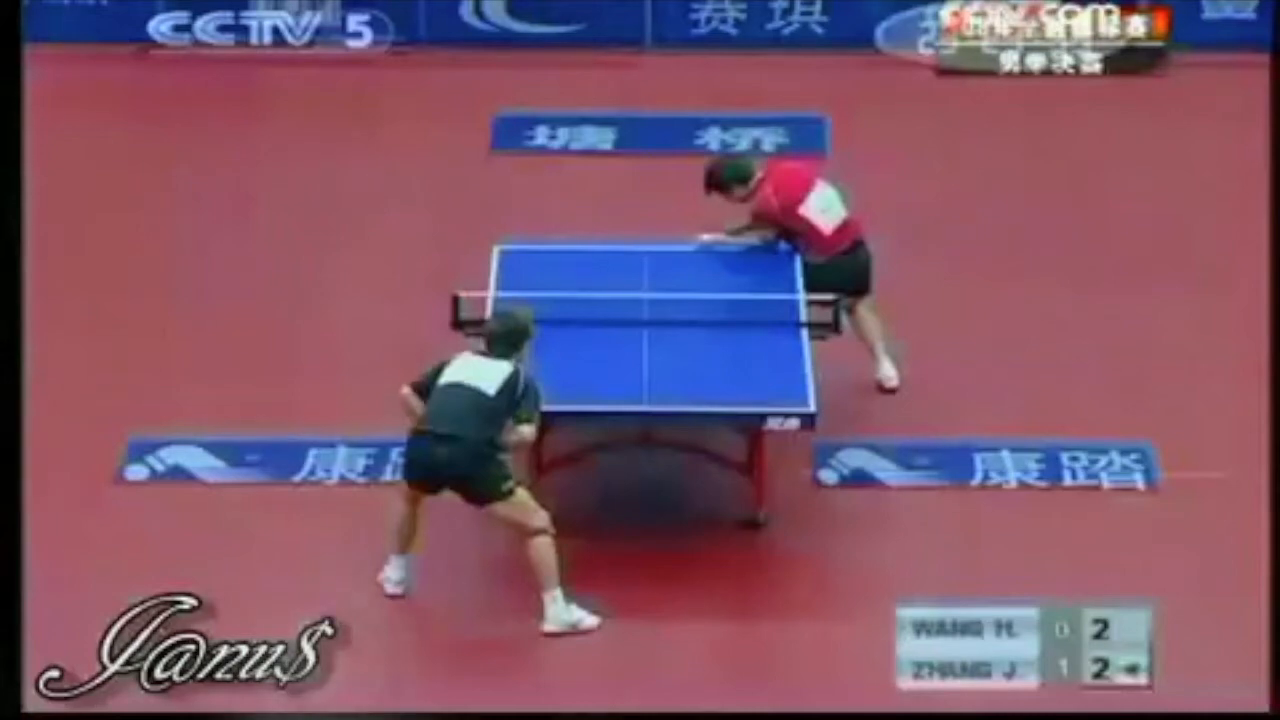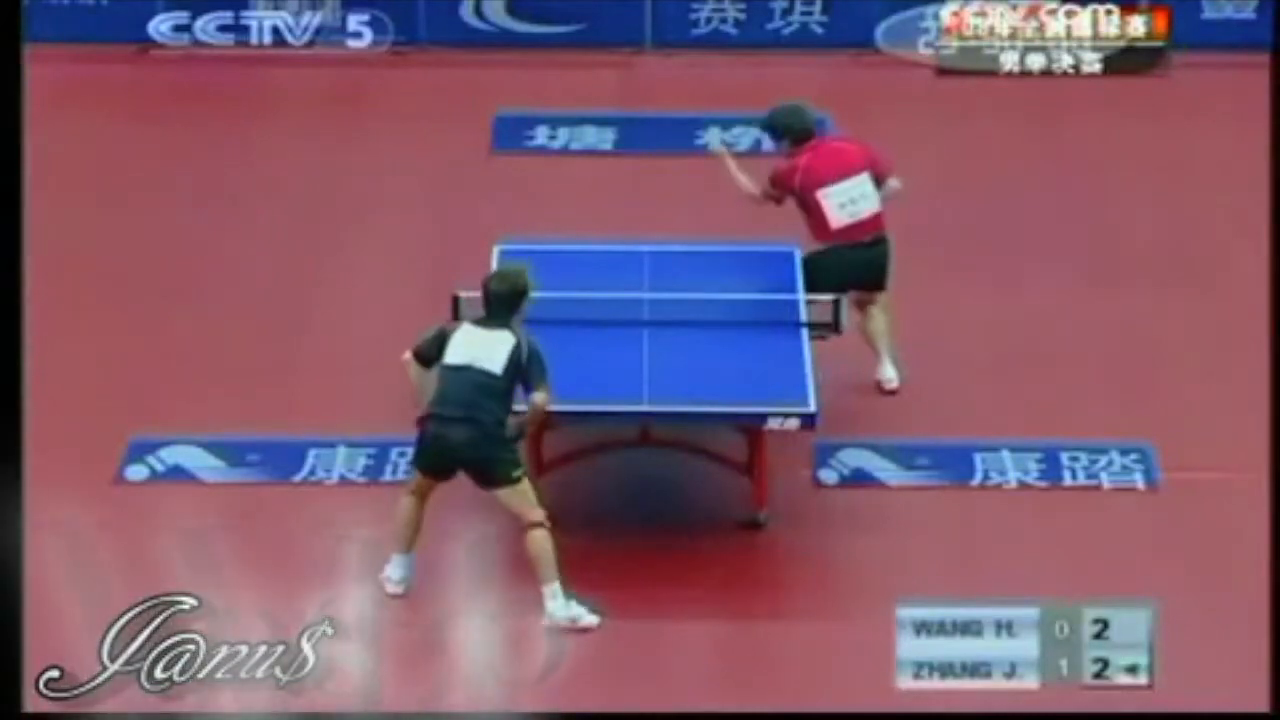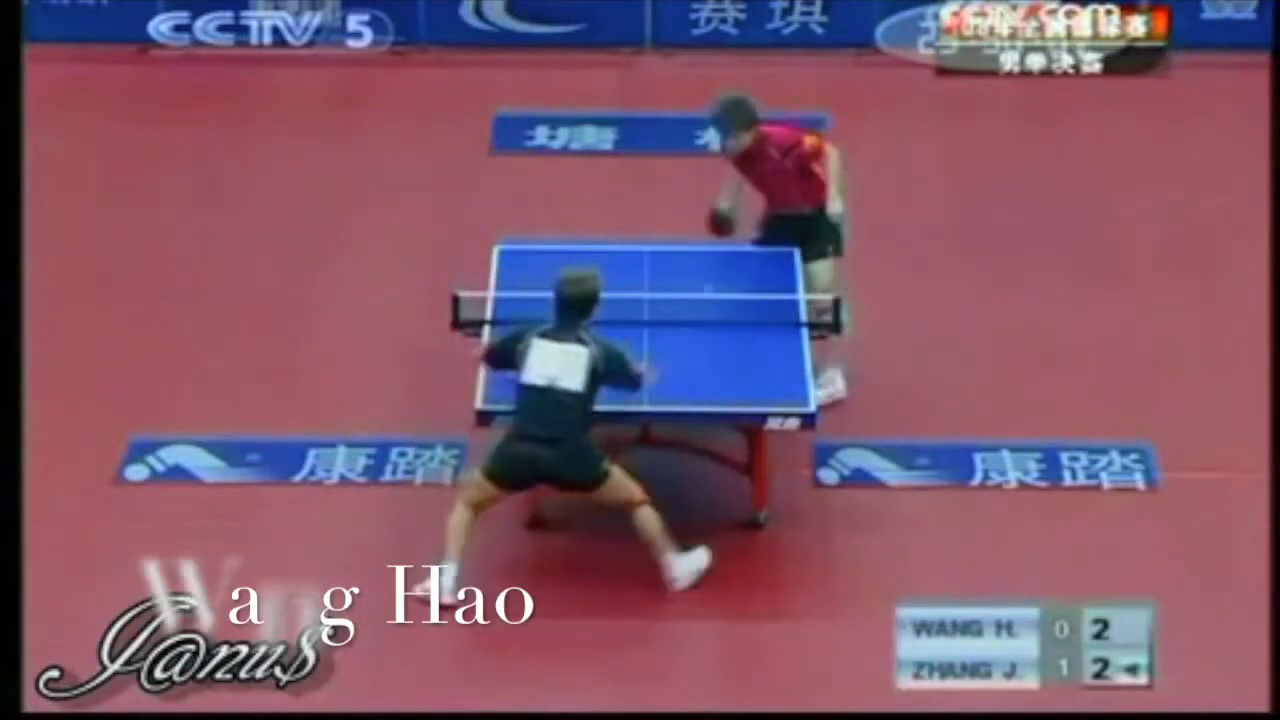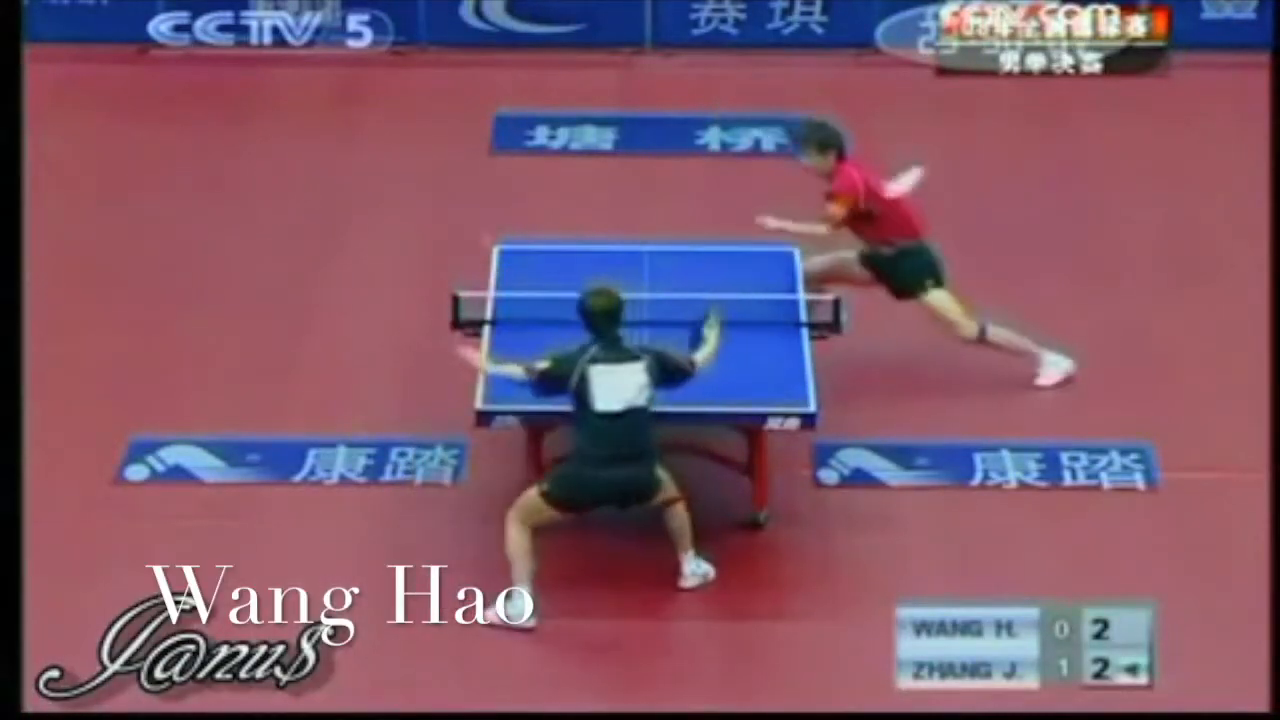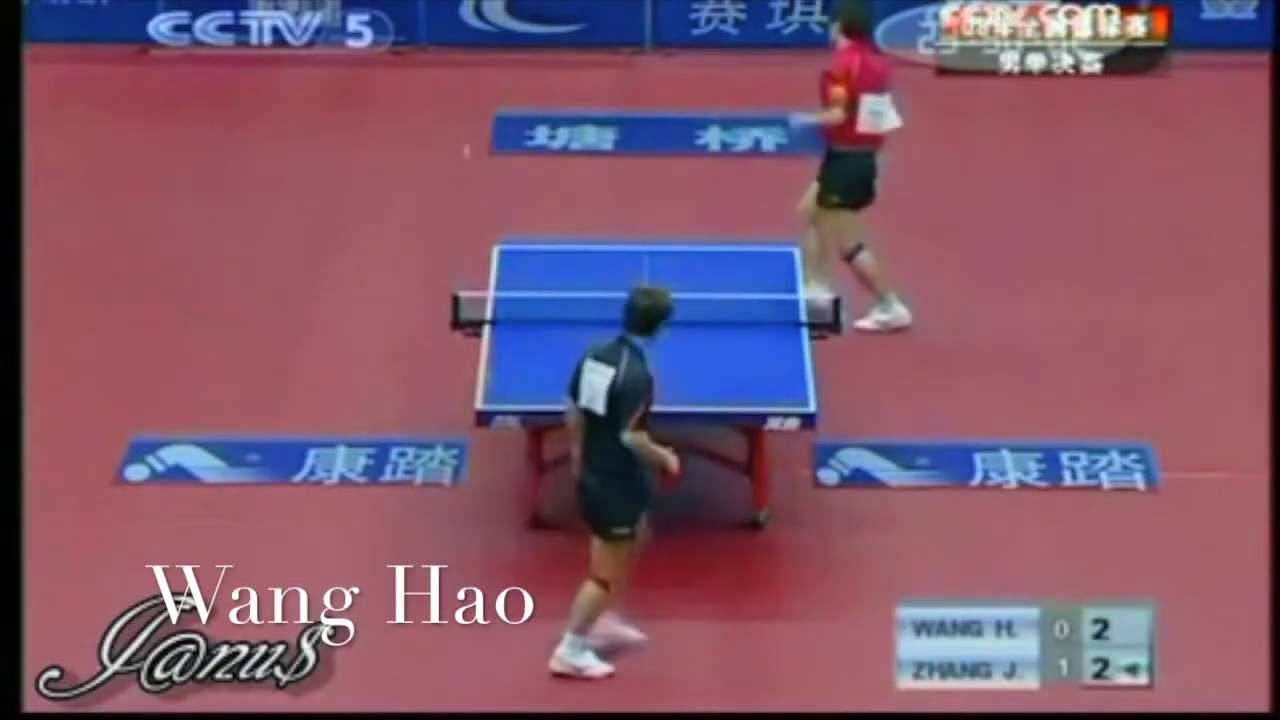
dt=0.7s
person 1, frame 1
left shoulder: (455, 361)
right shoulder: (520, 379)
left elbow: (407, 394)
right elbow: (526, 434)
left hip: (422, 448)
right hip: (471, 458)
left knee: (408, 496)
right knee: (538, 523)
left ankle: (395, 574)
right ankle: (557, 611)
person 1, frame 2
left shoulder: (455, 331)
right shoulder: (523, 345)
left elbow: (411, 359)
right elbow: (540, 400)
left wrist: (425, 409)
right wrist: (521, 428)
left hip: (437, 431)
right hip: (484, 438)
left knee: (416, 492)
right knee: (534, 518)
left ankle: (397, 572)
right ankle: (556, 605)
person 1, frame 3
left shoulder: (526, 339)
right shoulder: (601, 351)
left elbow: (483, 356)
right elbow: (636, 380)
left wrist: (512, 366)
right wrist: (638, 370)
left hip: (519, 451)
right hip: (572, 456)
left knee: (467, 502)
right knee: (636, 499)
left ankle: (446, 583)
right ankle: (676, 567)
person 1, frame 4
left shoulder: (576, 362)
right shoulder: (649, 360)
left elbow: (526, 373)
right elbow: (700, 363)
left wrist: (487, 365)
right wrist: (713, 337)
left hip: (586, 473)
right hip: (636, 474)
left knee: (517, 518)
right knee: (671, 495)
left ankle: (520, 605)
right ankle: (691, 567)
person 1, frame 5
left shoulder: (595, 355)
right shoulder: (637, 375)
left elbow: (573, 410)
right elbow: (631, 436)
left wrist: (578, 450)
right wrist: (663, 457)
left hip: (596, 474)
right hip: (616, 483)
left knee: (628, 551)
right knee: (606, 573)
left ankle: (603, 625)
right ankle: (569, 652)
person 2, frame 1
left shoulder: (765, 203)
right shoulder: (786, 167)
left elbow: (761, 237)
left wrist: (717, 238)
left hip: (828, 266)
right hip: (857, 250)
right knee: (858, 306)
right ankle: (885, 368)
person 2, frame 2
left shoulder: (791, 170)
right shoulder: (856, 149)
left elbow: (758, 194)
right elbow: (893, 186)
left wrist: (727, 158)
left hip: (837, 257)
right hip: (876, 248)
right knee: (870, 304)
right ankle: (886, 369)
person 2, frame 3
left shoulder: (784, 140)
right shoulder: (736, 149)
left elbow: (829, 151)
left wrist: (833, 197)
right wrist: (727, 202)
left hip: (815, 219)
right hip: (780, 220)
left knee: (820, 301)
left ankle: (830, 379)
person 2, frame 4
left shoulder: (844, 183)
right shoulder: (851, 174)
left elbow: (828, 230)
right elbow: (899, 187)
left wrist: (782, 224)
left hip: (909, 258)
right hip: (884, 255)
left knee: (964, 328)
right knee: (810, 271)
left ankle: (1047, 359)
person 2, frame 5
left shoulder: (841, 65)
right shoulder: (877, 64)
left elbow: (838, 115)
right elbow: (881, 113)
left wrist: (806, 119)
left hip: (846, 160)
right hip: (863, 156)
left knee: (848, 245)
right knee: (808, 213)
left ankle: (892, 308)
right ankle: (817, 287)
